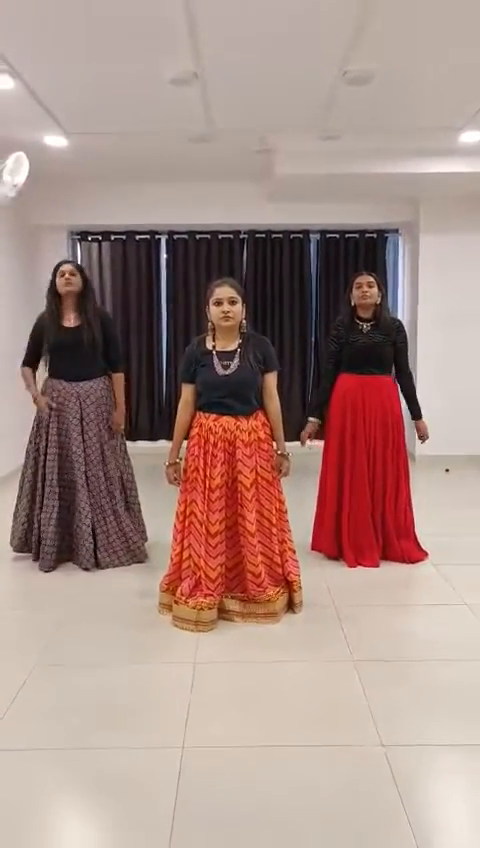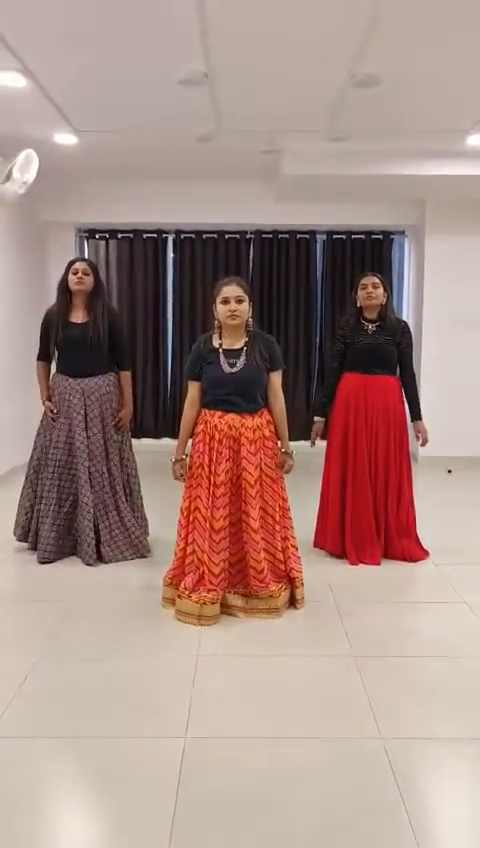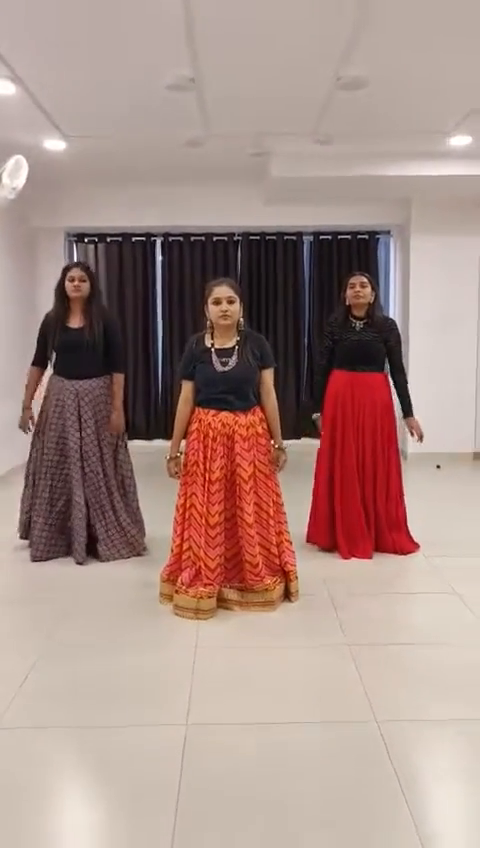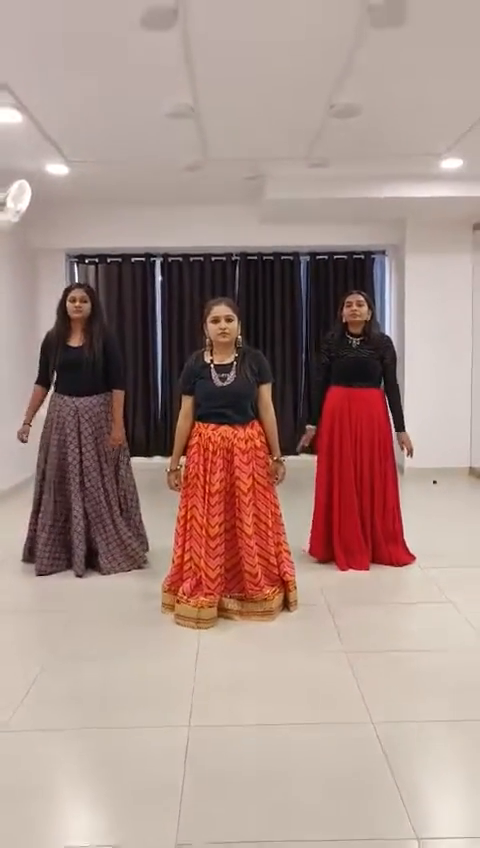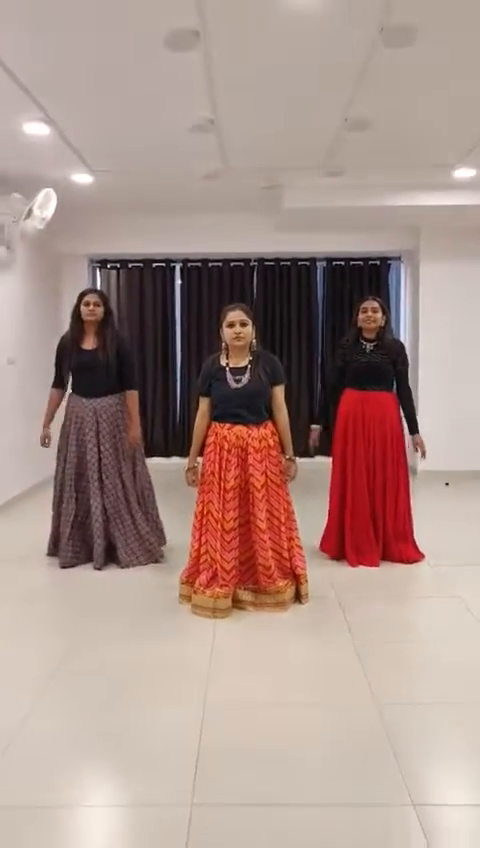
dt=0.3s
person 1, frame 1
left shoulder: (260, 347)
right shoulder: (196, 351)
left elbow: (271, 400)
right elbow: (186, 405)
left wrist: (281, 449)
right wrist: (173, 456)
left hip: (252, 442)
right hip: (208, 443)
left knee: (253, 519)
right knee: (207, 520)
left ankle: (256, 590)
right ankle: (203, 592)
person 1, frame 2
left shoulder: (265, 345)
right shoulder: (202, 348)
left elbow: (276, 398)
right elbow: (192, 402)
left wrist: (285, 446)
right wrist: (179, 452)
left hip: (257, 439)
right hip: (213, 440)
left knee: (257, 515)
right knee: (212, 516)
left ankle: (257, 584)
right ankle: (207, 587)
person 1, frame 3
left shoulder: (256, 344)
right shoulder: (195, 348)
left elbow: (268, 395)
right elbow: (185, 401)
left wrist: (278, 442)
right wrist: (173, 450)
left hip: (249, 436)
right hip: (207, 437)
left knee: (251, 510)
right knee: (207, 512)
left ankle: (254, 579)
right ankle: (203, 581)
person 1, frame 4
left shoulder: (254, 360)
right shoulder: (195, 364)
left elbow: (266, 409)
right elbow: (185, 415)
left wrist: (276, 455)
right wrist: (174, 463)
left hip: (248, 450)
right hip: (206, 451)
left knee: (250, 521)
right knee: (206, 523)
left ankle: (252, 589)
right ankle: (204, 591)
person 1, frame 5
left shoulder: (269, 363)
right shoulder: (211, 367)
left elbow: (279, 410)
right elbow: (203, 416)
left wrist: (289, 454)
right wrist: (192, 460)
left hip: (261, 448)
right hip: (222, 449)
left knee: (264, 516)
right knee: (222, 518)
left ankle: (266, 581)
right ankle: (219, 583)
person 2, frame 1
left shoulder: (99, 319)
right shoulder: (45, 321)
left elbow: (115, 366)
right elbow: (28, 365)
left wrist: (119, 407)
right wrist: (37, 395)
left hip: (96, 400)
right hip: (59, 401)
left knee: (99, 473)
right knee: (56, 474)
left ankle: (107, 541)
right ankle: (55, 542)
person 2, frame 2
left shoulder: (107, 315)
right shoulder: (54, 316)
left elbow: (123, 362)
right elbow: (43, 359)
left wrist: (127, 404)
right wrist: (45, 396)
left hip: (102, 396)
right hip: (65, 397)
left knee: (104, 469)
right knee: (60, 468)
left ankle: (111, 536)
right ankle: (58, 537)
person 2, frame 3
left shoulder: (103, 320)
right shoulder: (52, 320)
left elbow: (117, 367)
right elbow: (39, 364)
left wrist: (118, 408)
right wrist: (26, 404)
left hip: (96, 398)
right hip: (60, 398)
left knee: (99, 470)
right knee: (56, 469)
left ankle: (108, 535)
right ankle: (54, 536)
person 2, frame 4
left shoulder: (103, 339)
right shoulder: (53, 339)
left elbow: (117, 384)
right elbow: (42, 382)
left wrist: (118, 424)
right wrist: (27, 420)
left hip: (97, 415)
right hip: (62, 415)
left knee: (100, 484)
right knee: (59, 484)
left ankle: (111, 549)
right ankle: (58, 549)
person 2, frame 5
left shoulder: (115, 342)
right shoulder: (67, 343)
left elbow: (130, 385)
right elbow: (59, 385)
left wrist: (135, 424)
right wrist: (47, 422)
left hip: (113, 415)
right hip: (79, 417)
left knee: (119, 482)
right knee: (79, 483)
left ankle: (130, 544)
right ankle: (78, 544)
person 3, frame 1
left shoulder: (394, 327)
right shoulder: (341, 327)
left elbow: (403, 372)
right elbow: (329, 373)
left wrist: (417, 415)
right wrist: (314, 416)
left hip: (383, 404)
right hip: (347, 403)
left knee: (385, 473)
right knee: (348, 473)
left ankle: (391, 541)
right ankle: (349, 541)
person 3, frame 2
left shoulder: (399, 328)
right shoulder: (346, 328)
left elbow: (407, 373)
right elbow: (334, 372)
left wrist: (417, 417)
right wrist: (321, 415)
left hip: (387, 404)
right hip: (350, 403)
left knee: (388, 472)
right knee: (351, 472)
left ankle: (393, 540)
right ankle: (351, 539)
person 3, frame 3
left shoulder: (387, 326)
right shoulder: (335, 325)
left elbow: (397, 370)
right elbow: (324, 369)
left wrist: (409, 414)
right wrist: (318, 410)
left hip: (376, 400)
right hip: (340, 399)
left knee: (378, 467)
right knee: (341, 467)
left ankle: (384, 534)
right ankle: (344, 534)
person 3, frame 4
left shoulder: (382, 343)
right shoulder: (331, 342)
left elbow: (392, 386)
right elbow: (322, 384)
left wrist: (401, 429)
right wrist: (313, 424)
left hip: (372, 415)
right hip: (337, 414)
left knee: (375, 481)
right knee: (339, 481)
left ankle: (381, 547)
right ankle: (342, 546)
person 3, frame 5
left shoulder: (395, 347)
right shoulder: (347, 346)
left elbow: (404, 389)
right elbow: (333, 386)
left wrist: (414, 430)
right wrist: (319, 422)
left hip: (385, 417)
right hip: (352, 416)
left knee: (388, 481)
right knee: (352, 481)
left ankle: (393, 544)
right ankle: (353, 543)
